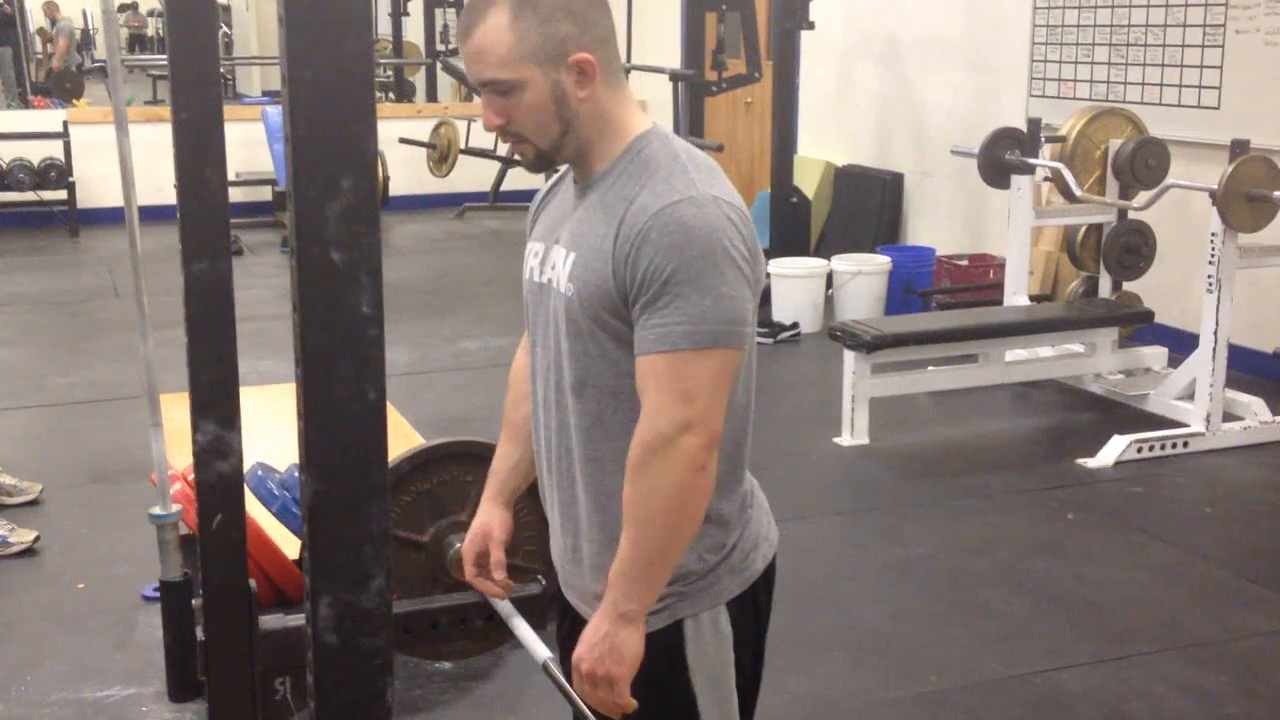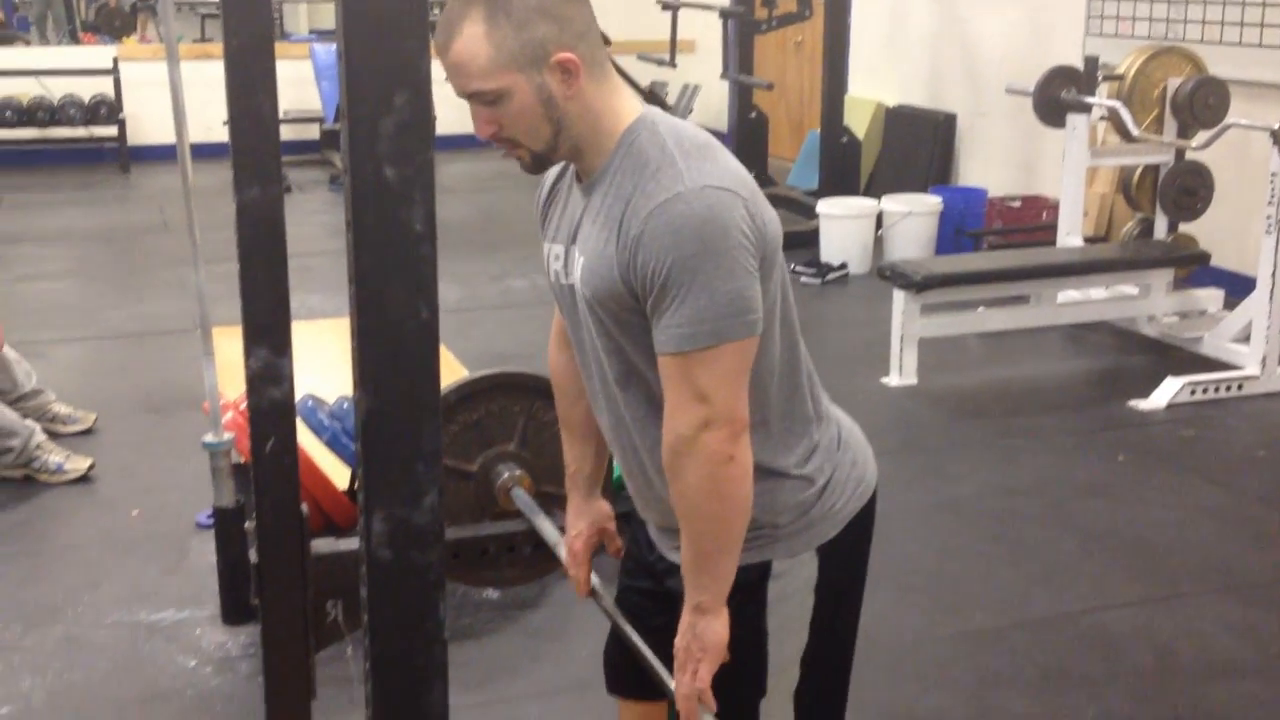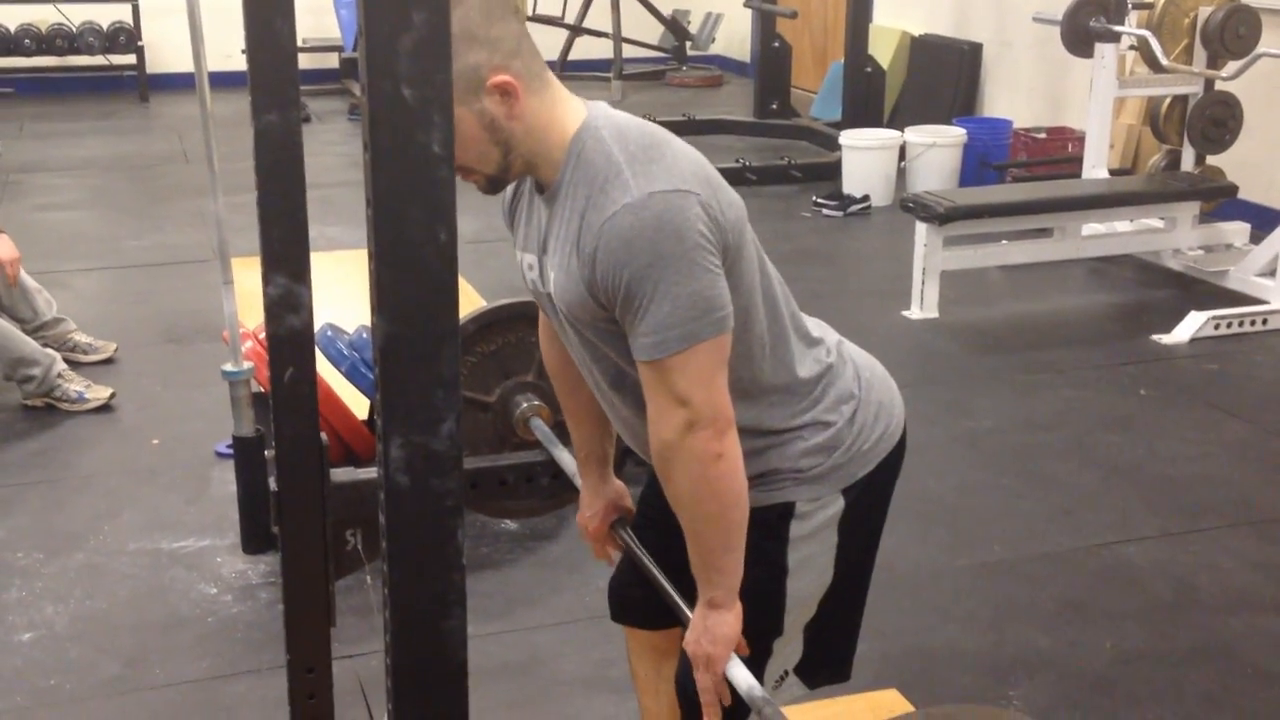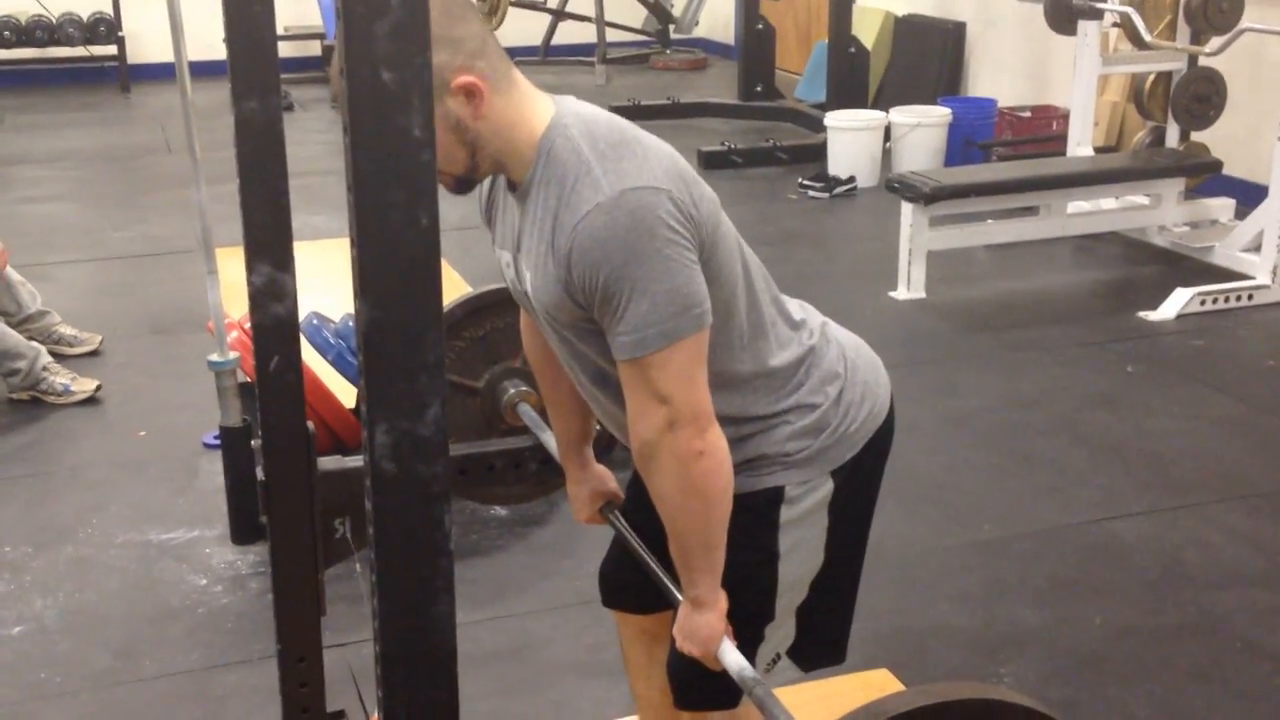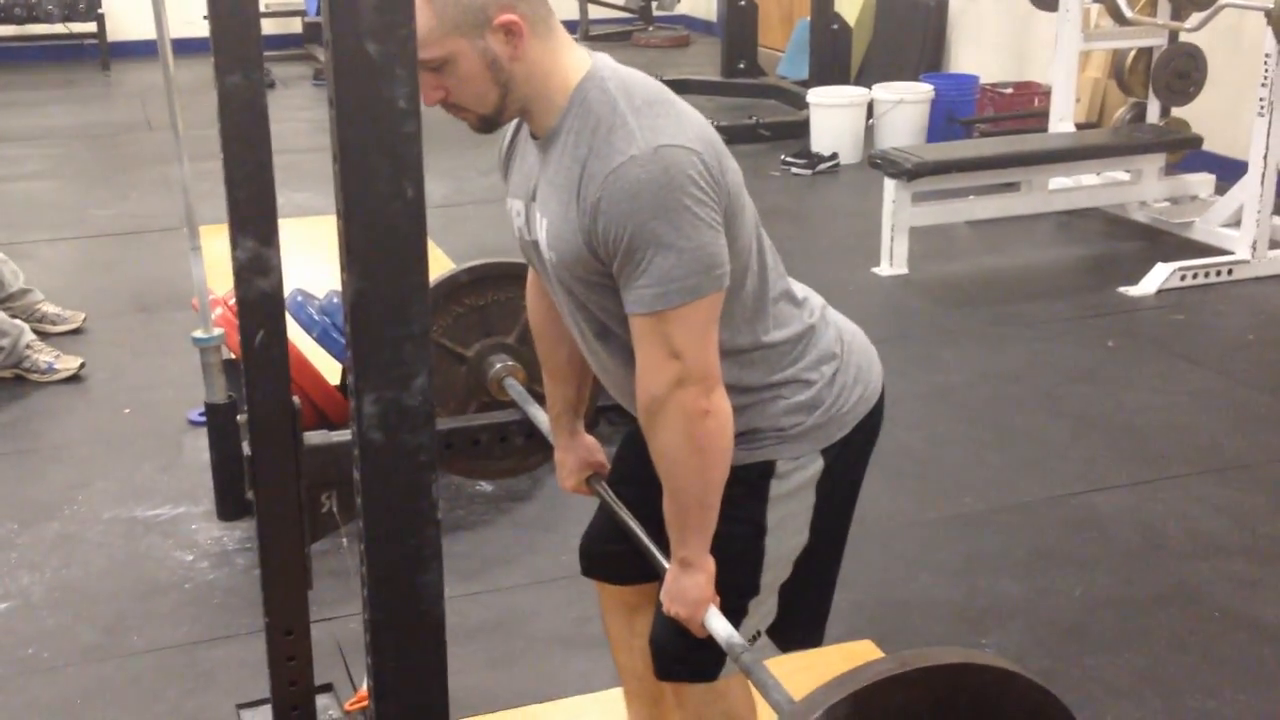
dt=1s
person 1, frame 1
left shoulder: (682, 215)
right shoulder: (562, 193)
left elbow: (683, 436)
left wrist: (624, 613)
right wrist: (497, 497)
left hip: (679, 588)
right hip: (591, 566)
person 1, frame 2
left shoulder: (686, 206)
right shoulder: (566, 178)
left elbow: (710, 431)
right elbow: (573, 342)
left wrist: (707, 605)
right wrist: (582, 494)
left hip: (783, 522)
right hip: (675, 512)
person 1, frame 3
left shoulder: (642, 211)
right shoulder: (534, 173)
left elbow: (696, 431)
right elbow: (566, 333)
left wrist: (720, 601)
right wrist: (595, 478)
left hip: (817, 452)
right hip: (732, 444)
right knee: (645, 612)
person 1, frame 4
left shoulder: (613, 209)
right shoulder: (511, 168)
left elbow: (676, 428)
right elbow: (546, 328)
left wrist: (705, 597)
right wrist: (579, 464)
left hip: (805, 435)
right hip: (727, 425)
right knee: (639, 600)
person 1, frame 5
left shoulder: (643, 165)
right shoulder: (532, 126)
left elbow: (686, 390)
right elbow: (554, 289)
left wrist: (693, 557)
right wrist: (567, 430)
left hip: (793, 416)
right hip: (713, 406)
left knee: (692, 654)
right knee: (618, 570)
